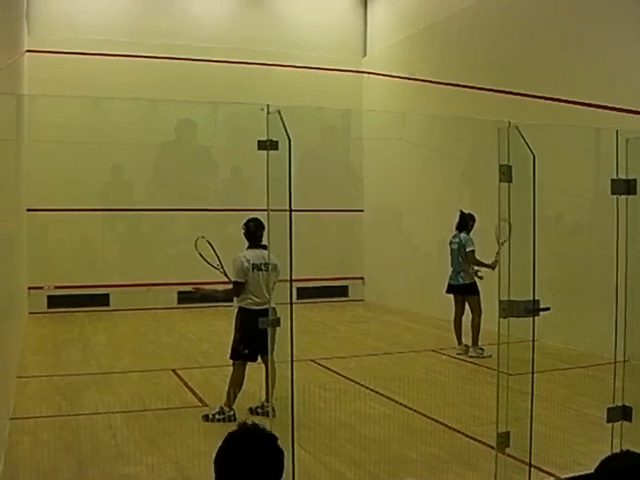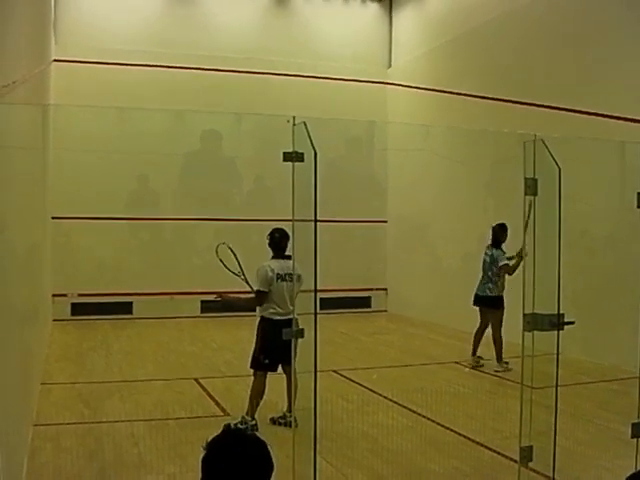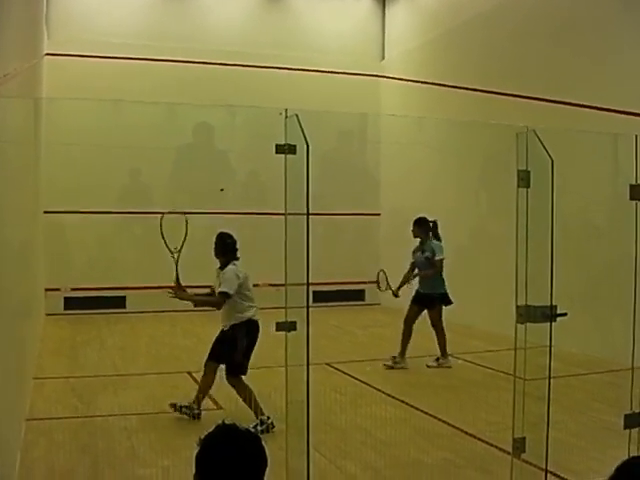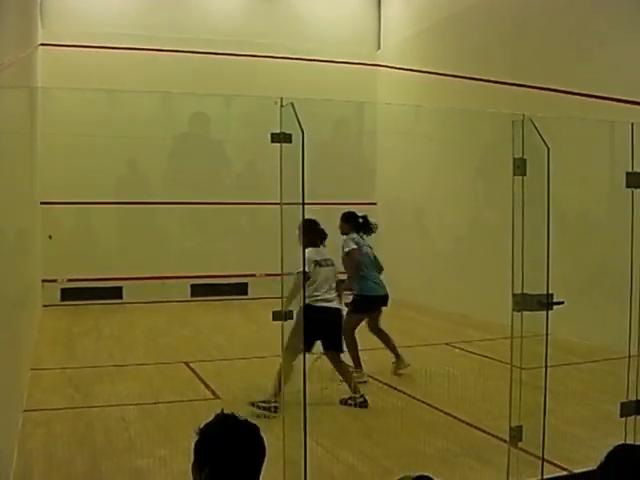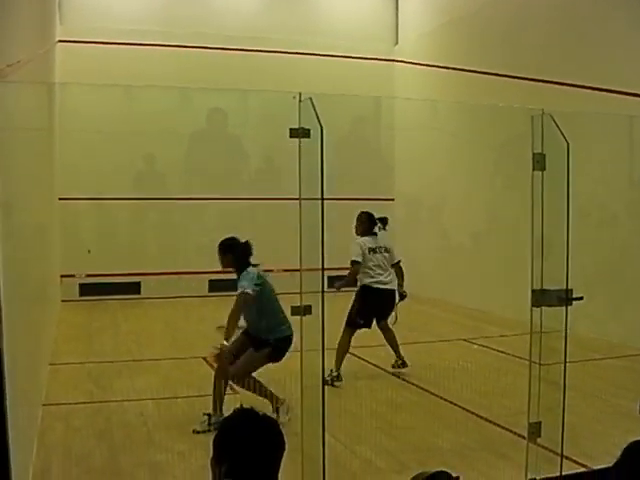
dt=1s
person 1, frame 1
left shoulder: (242, 259)
right shoulder: (272, 259)
left elbow: (237, 292)
right elbow: (269, 288)
left wrist: (209, 292)
left hip: (249, 314)
right hip: (267, 312)
left knee: (239, 363)
right knee: (268, 359)
left ankle: (228, 409)
right ankle: (268, 405)
person 1, frame 2
left shoulder: (266, 268)
right shoulder: (295, 268)
left elbow: (259, 301)
right elbow: (291, 297)
left wrist: (231, 299)
left hip: (271, 324)
right hip: (289, 323)
left knee: (260, 372)
right knee: (290, 370)
left ankle: (249, 419)
right ankle: (289, 415)
person 1, frame 3
left shoulder: (232, 272)
right shoulder: (223, 272)
left elbow: (219, 302)
right elbow: (212, 297)
left wrist: (186, 298)
right wrist: (188, 294)
left hip: (245, 327)
right hip: (231, 326)
left knee: (233, 377)
right knee: (210, 365)
left ankle: (264, 420)
right ankle: (194, 407)
person 1, frame 4
left shoulder: (306, 254)
right shoulder: (328, 258)
left elbow: (302, 280)
left wrist: (288, 303)
left hip: (313, 310)
right hip: (333, 311)
left knee: (289, 355)
right knee: (334, 356)
left ankle: (274, 400)
right ankle: (357, 396)
person 1, frame 5
left shoulder: (361, 243)
right shoulder: (385, 243)
left elbow: (355, 270)
right elbow: (398, 268)
left wrist: (342, 284)
right wrist: (401, 288)
left hip: (370, 291)
right hip: (389, 291)
left knee: (348, 330)
right knee: (383, 323)
left ankle: (336, 372)
right ankle: (399, 359)
person 2, frame 1
left shoulder: (453, 238)
right shoulder: (466, 239)
right elbow: (472, 260)
right wrist: (488, 265)
left hip: (455, 280)
right hip: (466, 281)
left knee: (458, 313)
right knee: (476, 313)
left ankle: (460, 346)
right ankle: (474, 348)
person 2, frame 2
left shoulder: (490, 248)
right shoulder: (498, 253)
right elbow: (509, 271)
left wrist: (514, 257)
right wrist: (521, 257)
left hip: (482, 293)
right hip: (493, 295)
left knee: (483, 325)
right knee: (496, 329)
left ankle: (474, 356)
right ankle: (500, 363)
person 2, frame 3
left shoulder: (435, 245)
right shoulder: (417, 249)
left elbow: (438, 270)
right elbow: (410, 271)
left wrist: (418, 274)
right wrist: (398, 288)
left hip: (436, 292)
right hip: (422, 291)
left knee: (436, 325)
right knee: (408, 321)
left ankle: (444, 358)
right ankle: (401, 358)
person 2, frame 4
left shoulder: (348, 240)
right shoulder: (362, 241)
left elbow: (354, 261)
right elbow: (379, 268)
left wrist: (348, 282)
left hip: (366, 294)
right hip: (378, 293)
left knee: (347, 330)
right knee: (375, 328)
left ankle: (359, 372)
right ankle: (399, 360)
person 2, frame 5
left shoulder: (248, 278)
right shoulder: (246, 274)
left elbow: (237, 310)
left wrist: (226, 343)
left hip: (275, 338)
right hip: (257, 331)
left knee: (236, 374)
right knee: (223, 364)
left ankle: (278, 403)
right ankle: (216, 416)
